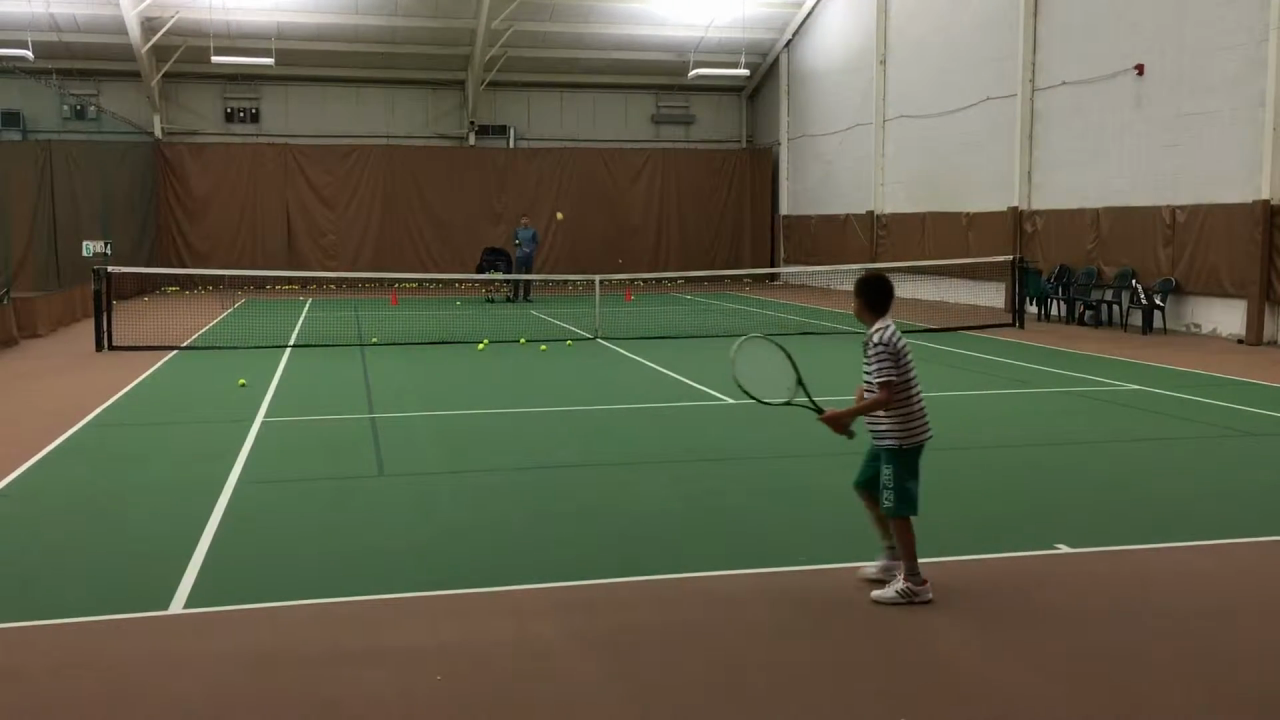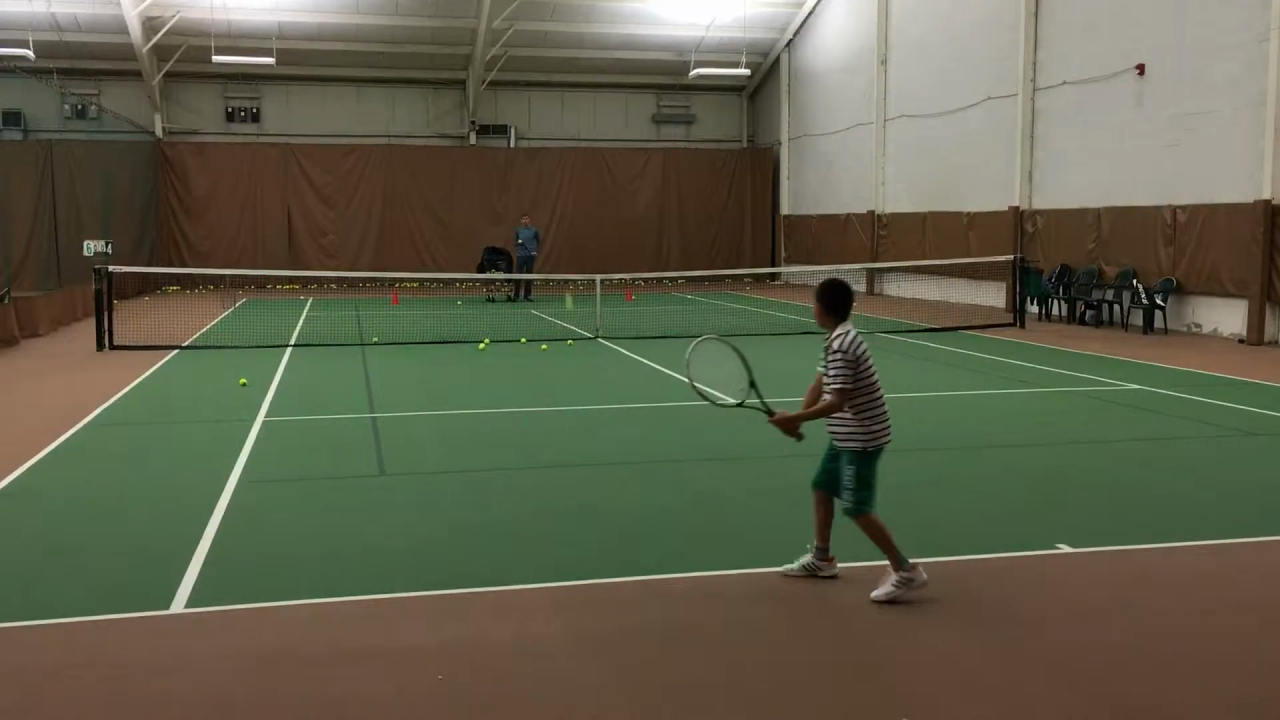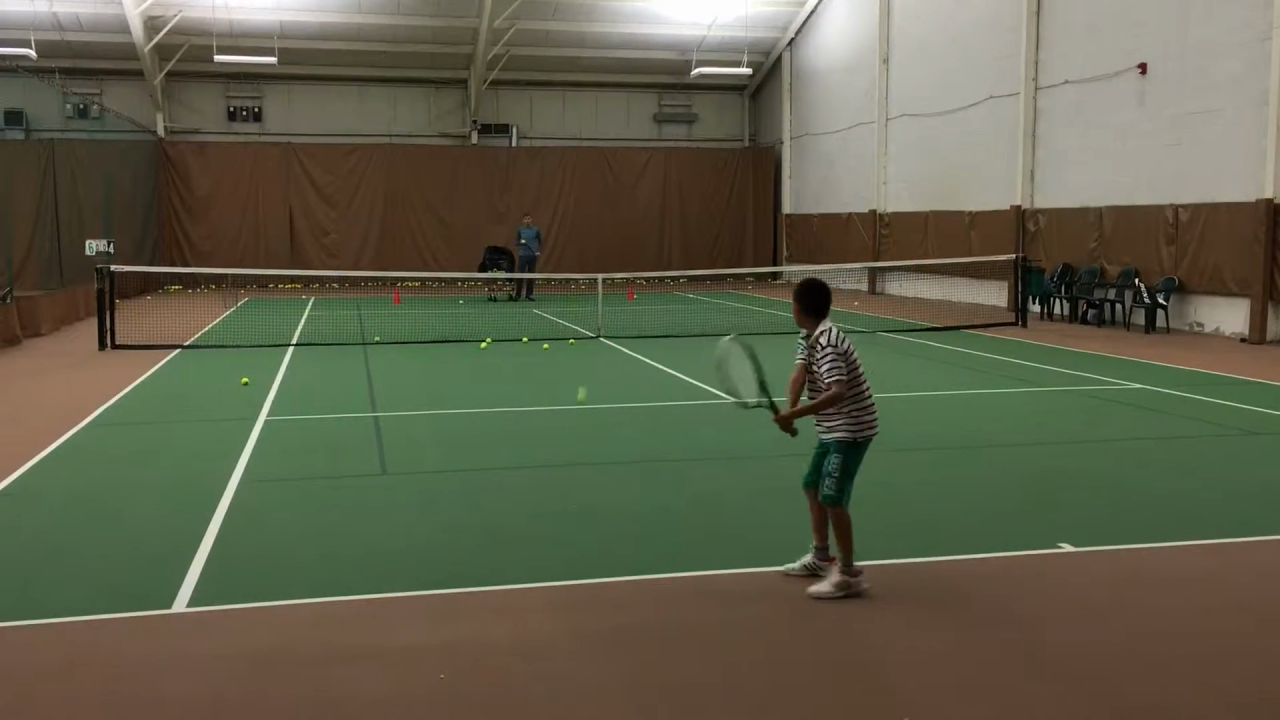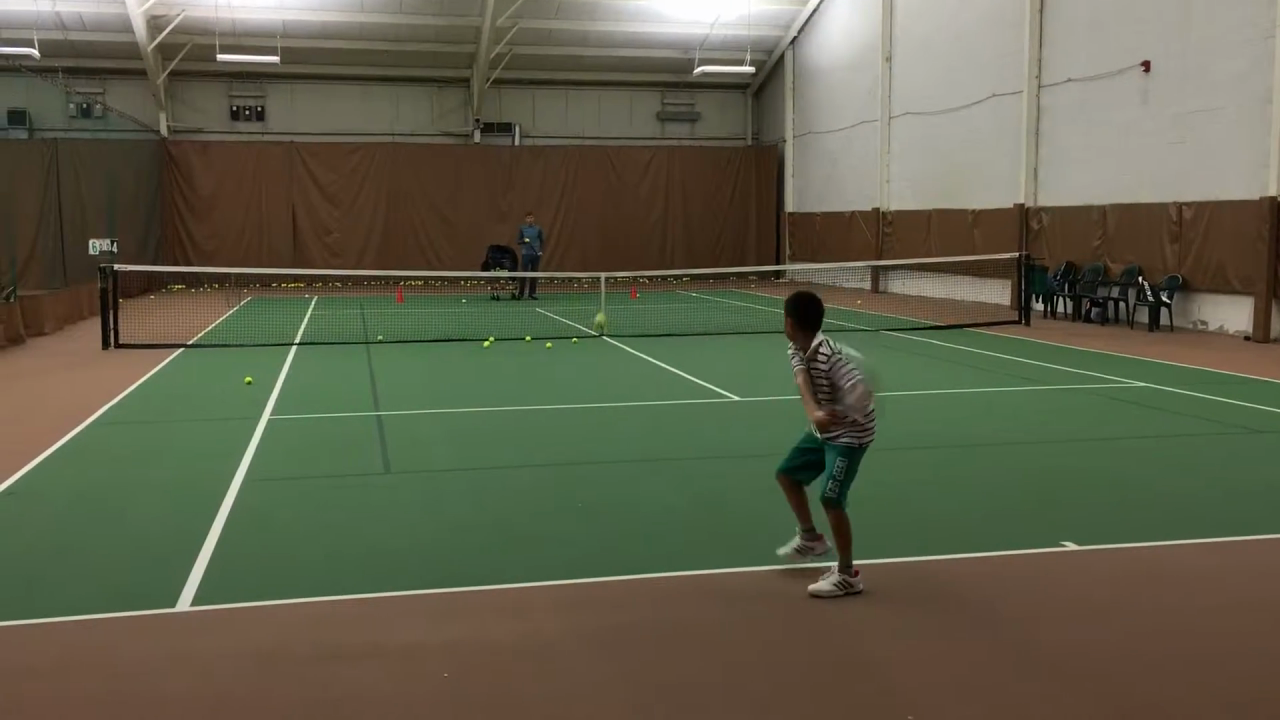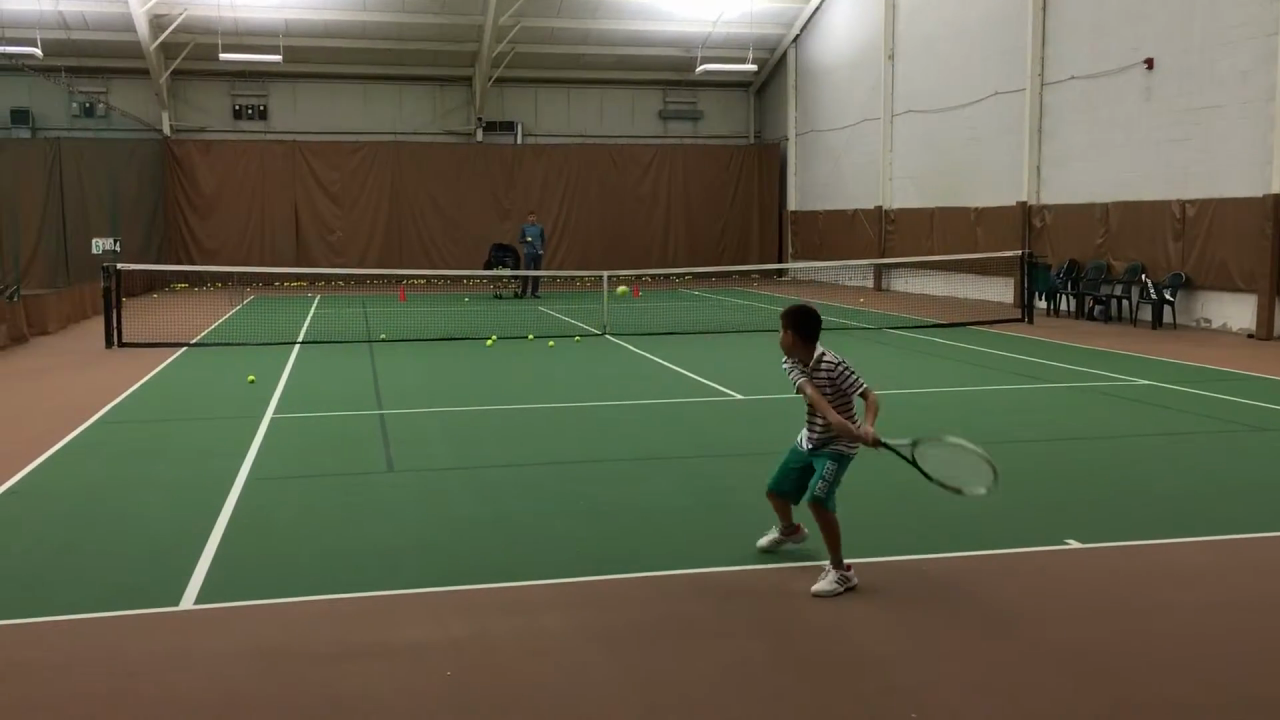
dt=0.2s
person 1, frame 1
left shoulder: (880, 341)
right shoulder: (882, 334)
left elbow: (887, 397)
right elbow: (872, 386)
left wrist: (843, 414)
right wrist: (848, 416)
left hip: (901, 436)
right hip: (889, 435)
left knee: (897, 507)
right knee: (866, 489)
left ankle: (915, 583)
right ankle: (893, 556)
person 1, frame 2
left shoulder: (840, 347)
right shoulder: (837, 339)
left elbow: (836, 402)
right elbow: (821, 384)
left wrist: (794, 418)
right wrist: (798, 417)
left hip: (861, 437)
right hip: (845, 435)
left knee: (856, 508)
right knee: (822, 488)
left ankle: (905, 571)
right ankle: (820, 557)
person 1, frame 3
left shoulder: (827, 345)
right shoulder: (809, 338)
left elbow: (838, 393)
right elbow: (800, 374)
left wrist: (796, 412)
right wrist: (789, 409)
left hip: (852, 429)
right hip: (832, 428)
left knee: (832, 498)
right knee: (813, 489)
left ankle: (849, 575)
right ankle: (821, 556)
person 1, frame 4
left shoulder: (831, 355)
right shoulder: (795, 350)
left elbow: (863, 388)
right elbow: (802, 381)
left wrist: (833, 415)
right wrist: (812, 411)
left hip: (849, 436)
right hip: (822, 431)
left knee: (831, 499)
right knee: (786, 474)
left ankle: (846, 574)
right ankle: (810, 539)
person 1, frame 5
left shoulder: (834, 365)
right shoulder: (790, 363)
left elbow: (870, 397)
right elbow: (814, 396)
left wrist: (867, 426)
right wrist: (843, 423)
left hip: (837, 447)
right hip: (809, 442)
left knee: (818, 501)
right knee: (775, 490)
left ankle: (840, 570)
right ankle: (789, 530)
